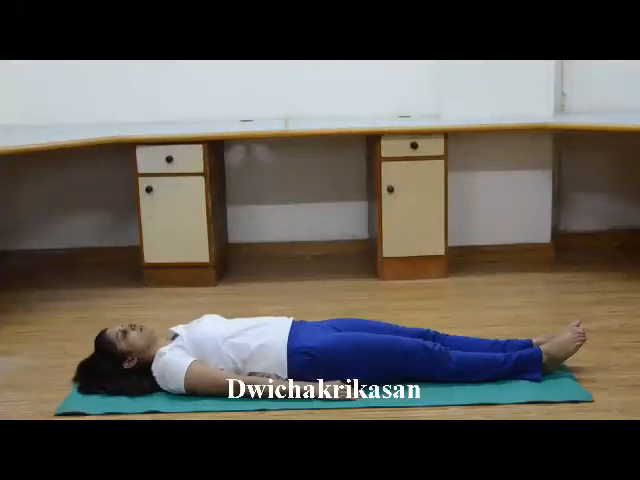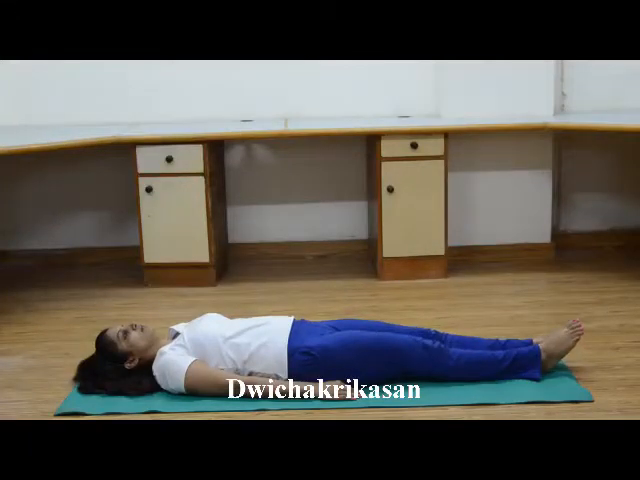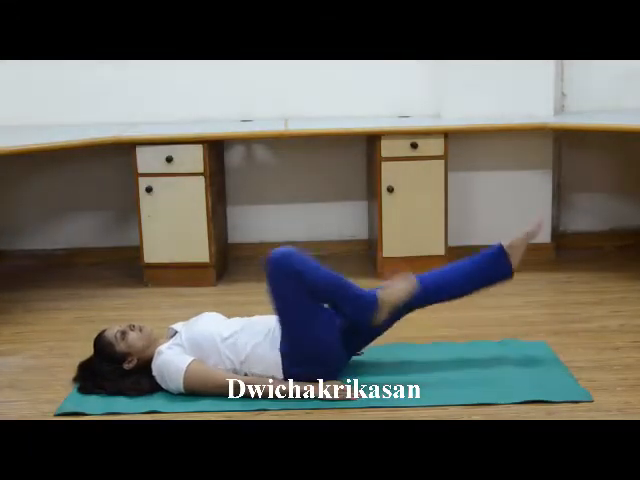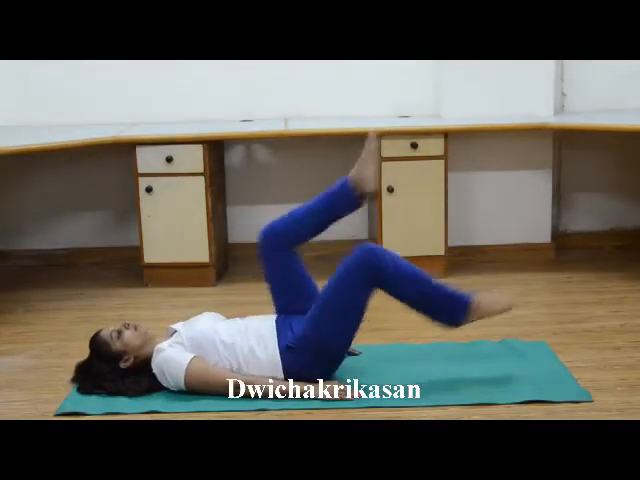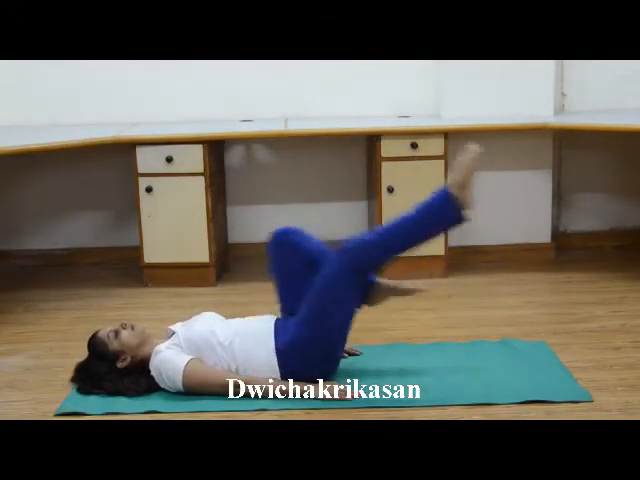
dt=1s
person 1, frame 1
left shoulder: (179, 333)
right shoulder: (167, 366)
right elbow: (238, 383)
right wrist: (312, 387)
left hip: (301, 330)
right hip: (303, 356)
left knee: (423, 335)
right knee: (427, 357)
left ankle: (530, 344)
right ankle: (537, 359)
person 1, frame 2
left shoulder: (178, 333)
right shoulder: (167, 366)
right elbow: (235, 383)
right wrist: (309, 386)
left hip: (305, 330)
right hip: (304, 357)
left knee: (422, 333)
right knee: (424, 355)
left ankle: (527, 345)
right ankle: (535, 358)
person 1, frame 3
left shoulder: (178, 332)
right shoulder: (166, 364)
right elbow: (231, 383)
right wrist: (305, 387)
left hip: (319, 339)
right hip: (304, 359)
left knee: (406, 288)
right knee: (283, 260)
left ankle: (505, 258)
right ankle: (374, 305)
person 1, frame 4
left shoulder: (176, 333)
right shoulder: (166, 363)
right elbow: (235, 384)
right wrist: (304, 389)
left hip: (294, 331)
right hip: (305, 356)
left knee: (275, 238)
right knee: (367, 257)
left ankle: (356, 185)
right ankle: (461, 308)
person 1, frame 5
left shoulder: (174, 335)
right shoulder: (163, 364)
right elbow: (232, 384)
left wrist: (330, 331)
right wrist: (305, 388)
left hip: (291, 332)
right hip: (299, 356)
left knee: (286, 238)
right knee: (348, 254)
left ankle: (366, 288)
right ankle: (450, 200)
